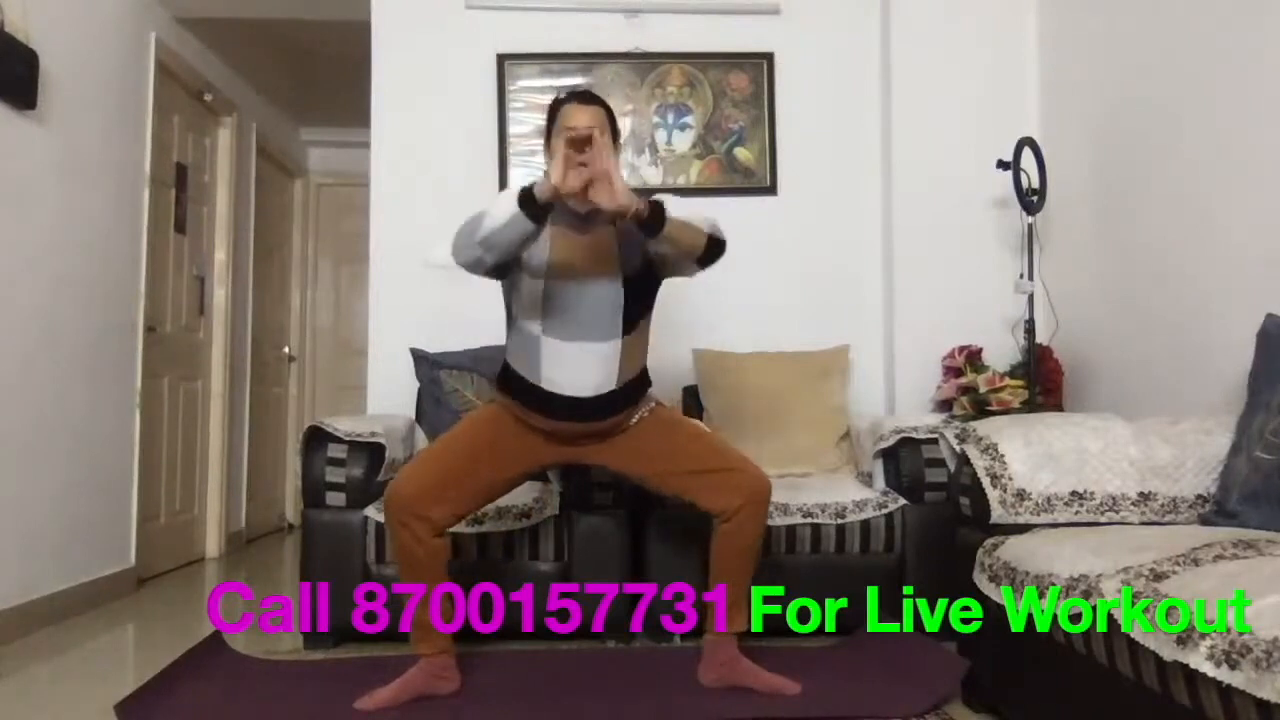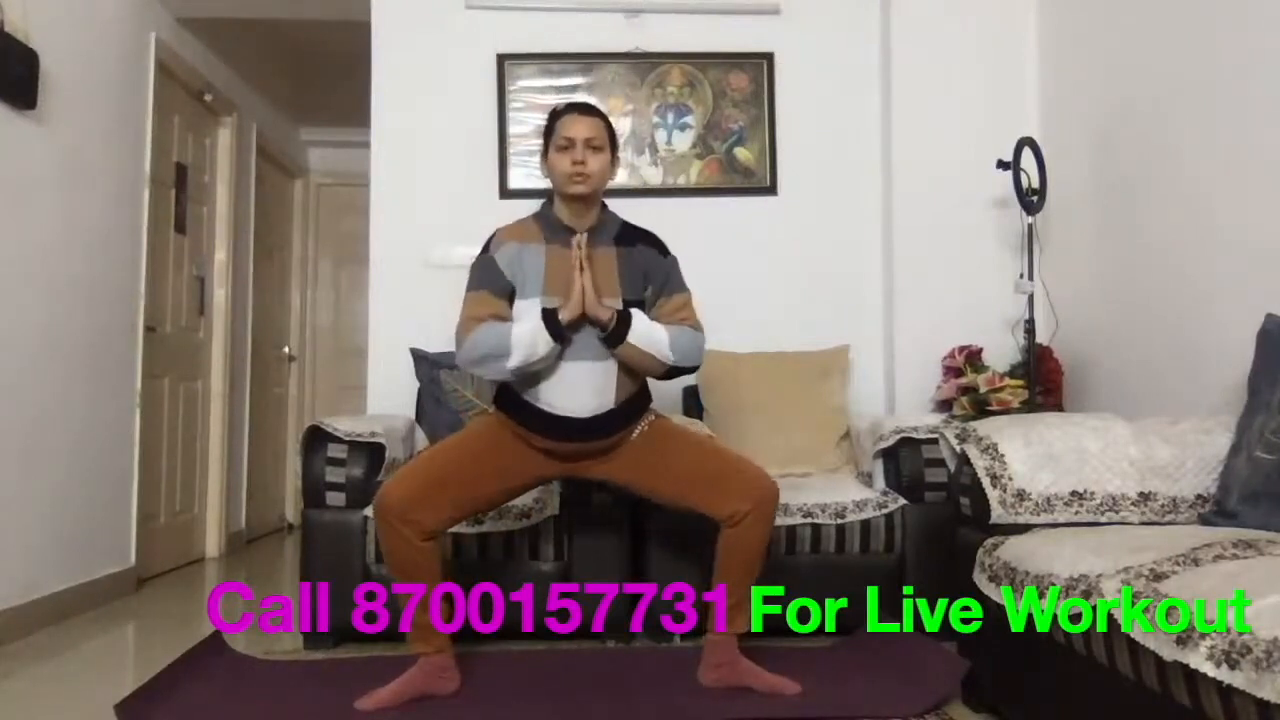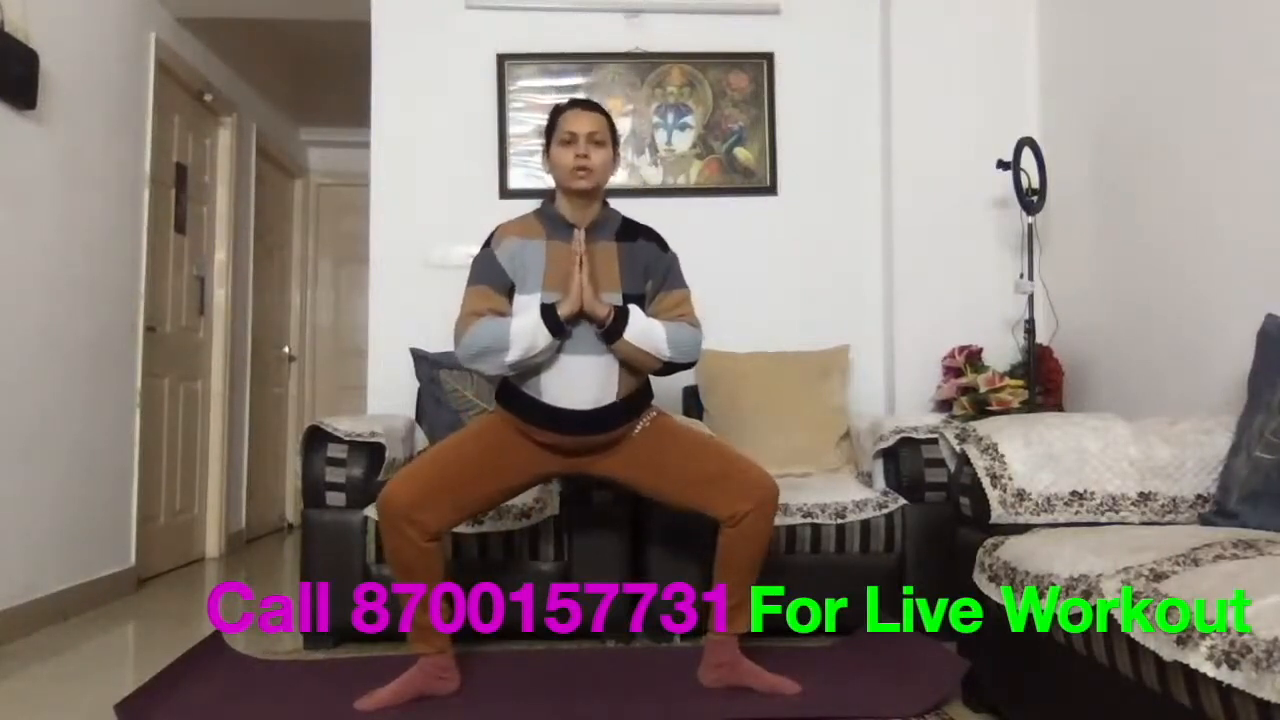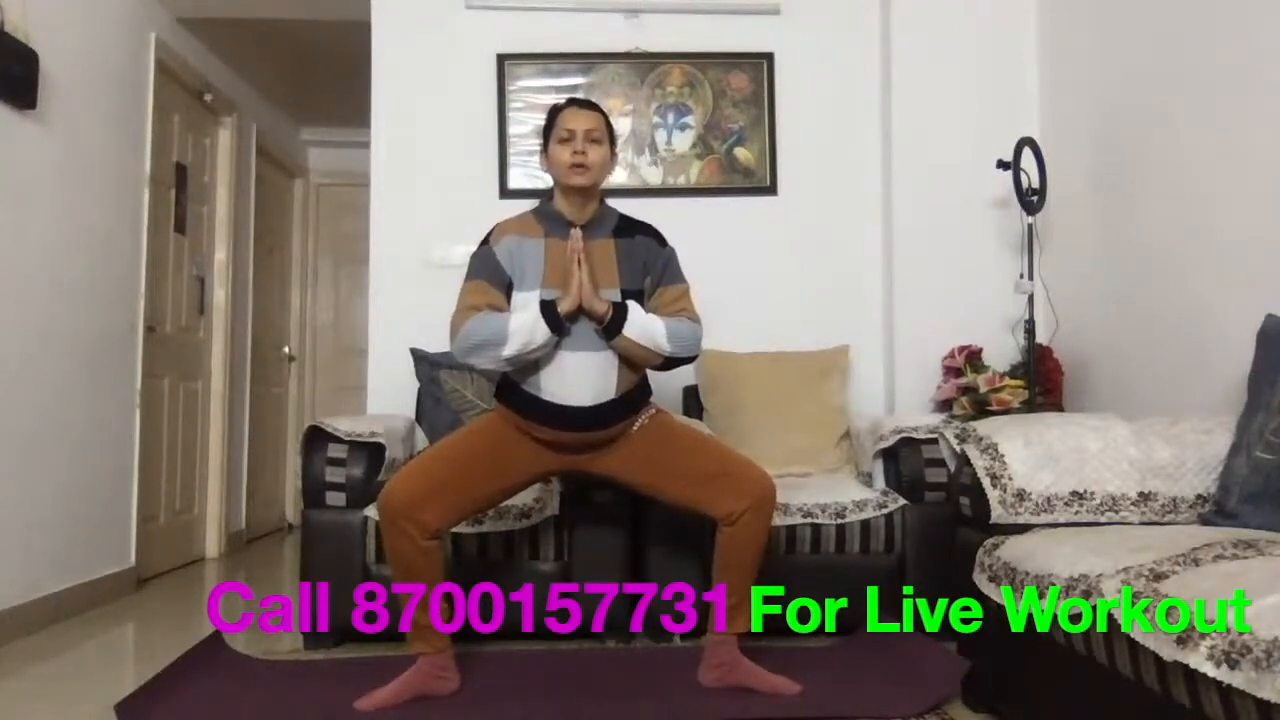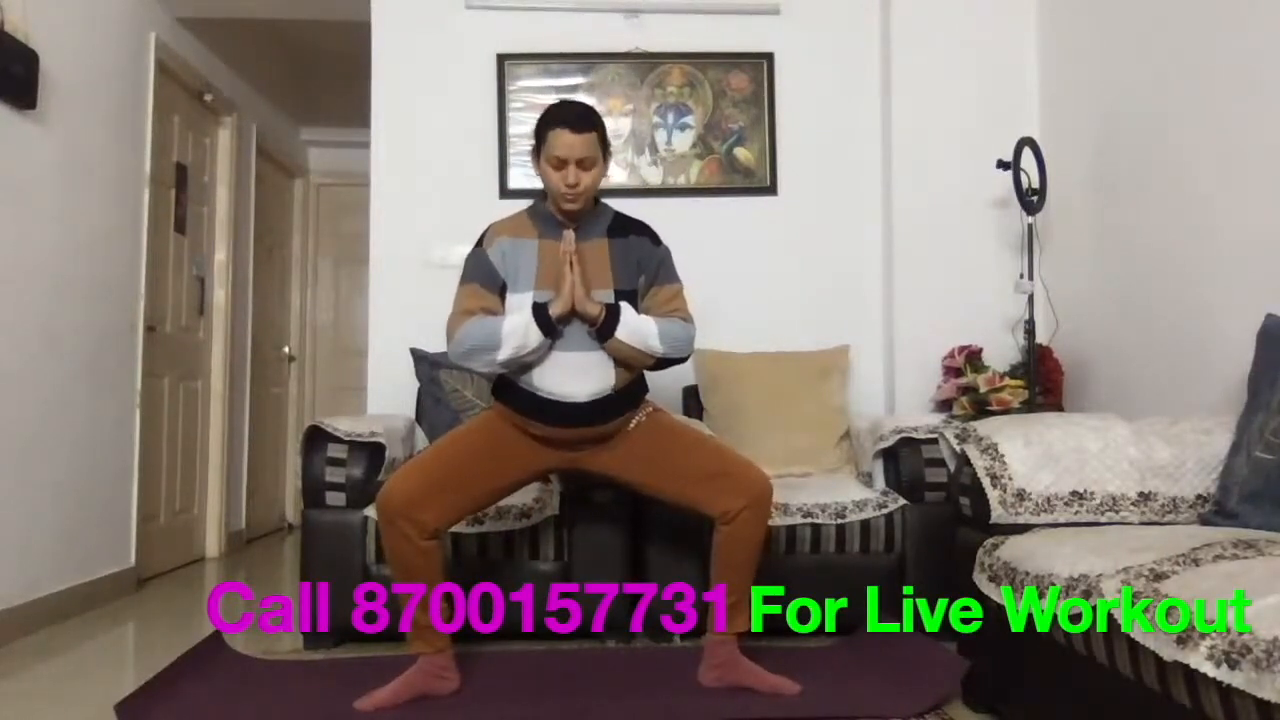
dt=1s
person 1, frame 1
left shoulder: (640, 223)
right shoulder: (521, 216)
left elbow: (708, 246)
right elbow: (469, 249)
left wrist: (630, 205)
right wrist: (544, 194)
left hip: (626, 417)
right hip: (523, 415)
left knee: (747, 490)
right knee: (408, 501)
left ankle: (722, 653)
right ankle: (434, 662)
person 1, frame 2
left shoulder: (645, 252)
right shoulder: (507, 247)
left elbow: (687, 352)
right elbow: (473, 351)
left wrist: (609, 317)
right wrist: (560, 315)
left hip: (625, 431)
right hip: (522, 430)
left knee: (754, 495)
right knee: (399, 505)
left ankle: (723, 655)
right ankle: (434, 662)
person 1, frame 3
left shoulder: (646, 247)
right shoulder: (509, 243)
left elbow: (685, 347)
right elbow: (472, 345)
left wrist: (607, 314)
right wrist: (559, 311)
left hip: (627, 427)
right hip: (524, 426)
left knee: (754, 494)
right knee: (402, 505)
left ankle: (723, 654)
right ankle: (434, 662)
person 1, frame 4
left shoulder: (645, 244)
right shoulder: (507, 241)
left elbow: (685, 341)
right elbow: (469, 340)
left wrist: (607, 310)
right wrist: (557, 308)
left hip: (626, 425)
right hip: (523, 425)
left knee: (752, 493)
right knee: (403, 504)
left ankle: (723, 653)
right ankle: (433, 661)
person 1, frame 5
left shoulder: (638, 241)
right shoulder: (501, 241)
left elbow: (678, 341)
right elbow: (465, 344)
left wrist: (599, 312)
right wrist: (550, 311)
left hip: (622, 423)
right hip: (520, 423)
left knee: (748, 491)
right knee: (401, 504)
left ankle: (723, 654)
right ankle: (433, 662)
